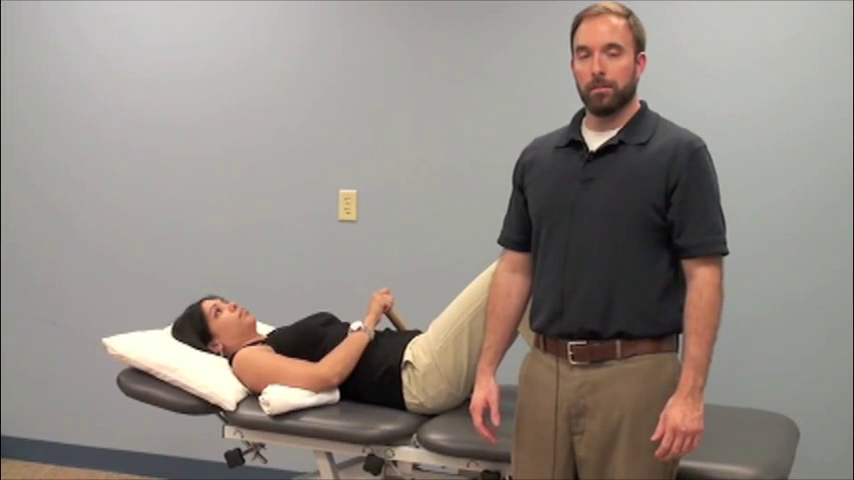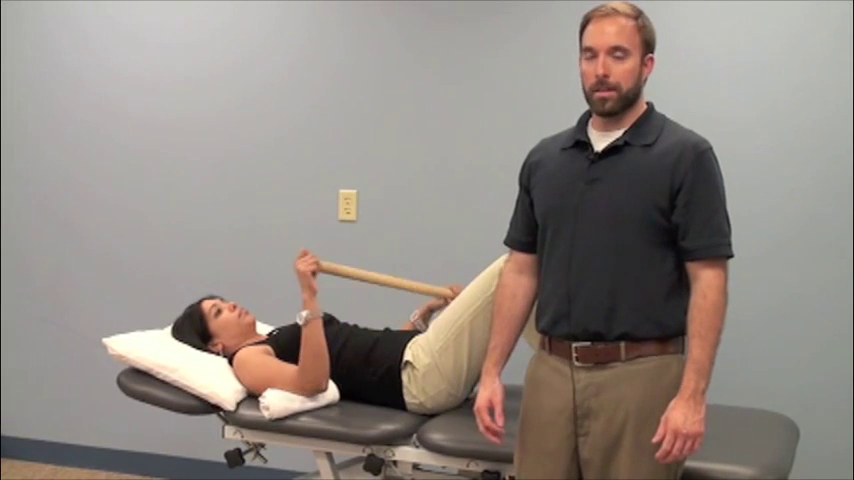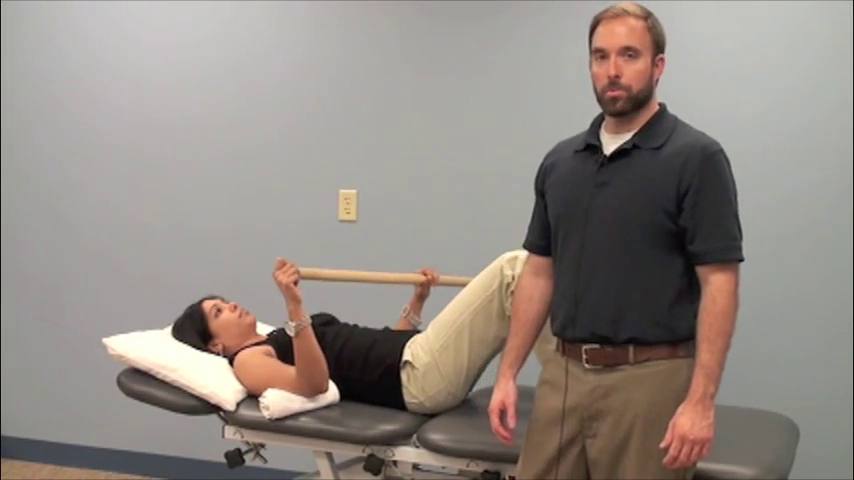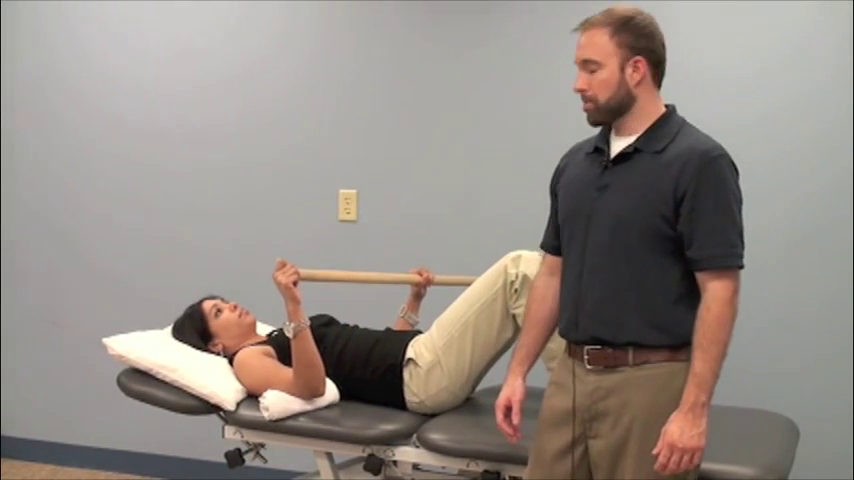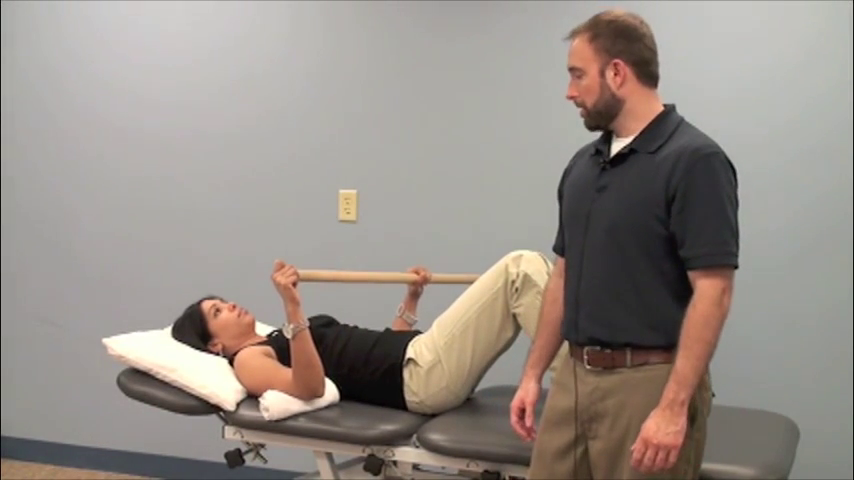
dt=0.5s
person 1, frame 1
left shoulder: (678, 155)
right shoulder: (537, 159)
left elbow: (703, 278)
right elbow: (514, 270)
left wrist: (690, 391)
right wrist: (486, 370)
left hip: (634, 375)
right hip: (546, 372)
person 1, frame 2
left shoulder: (685, 157)
right shoulder: (544, 160)
left elbow: (708, 281)
right elbow: (521, 271)
left wrist: (692, 394)
right wrist: (491, 370)
left hip: (640, 378)
right hip: (551, 373)
person 1, frame 3
left shoulder: (695, 159)
right shoulder: (559, 162)
left elbow: (719, 285)
right elbow: (538, 274)
left wrist: (701, 399)
right wrist: (507, 372)
left hip: (649, 381)
right hip: (564, 376)
person 1, frame 4
left shoulder: (699, 164)
right shoulder: (575, 164)
left elbow: (719, 292)
left wrist: (693, 407)
right wrist: (518, 370)
left hip: (651, 384)
right hip: (570, 377)
person 1, frame 5
left shoulder: (694, 161)
right shoulder: (582, 165)
left elbow: (712, 293)
left wrist: (673, 407)
right wrist: (533, 374)
left hip: (650, 383)
right hip: (574, 379)
person 2, frame 1
left shoulder: (279, 344)
right shoulder: (247, 360)
right elbow: (327, 376)
right wrist: (369, 319)
left hip: (417, 359)
right hip: (417, 377)
person 2, frame 2
left shoulder: (281, 342)
right shoulder: (248, 360)
right elbow: (313, 381)
left wrist: (426, 313)
right wrist: (310, 298)
left hip: (417, 353)
right hip: (418, 377)
person 2, frame 3
left shoulder: (281, 342)
right shoulder: (248, 361)
right elbow: (314, 383)
left wrist: (417, 300)
right wrist: (294, 306)
left hip: (414, 356)
right hip: (418, 377)
left knee: (523, 269)
right knee: (513, 269)
person 2, frame 4
left shoulder: (282, 341)
right shoulder: (247, 360)
right elbow: (311, 386)
left wrist: (414, 299)
right wrist: (293, 307)
left hip: (416, 355)
right hip: (419, 377)
left knee: (529, 266)
right knee: (519, 269)
person 2, frame 5
left shoulder: (280, 341)
right shoulder: (247, 360)
right elbow: (310, 387)
left wrist: (411, 299)
right wrist: (292, 308)
left hip: (414, 356)
right hip: (419, 377)
left knee: (527, 265)
right knee: (519, 269)
